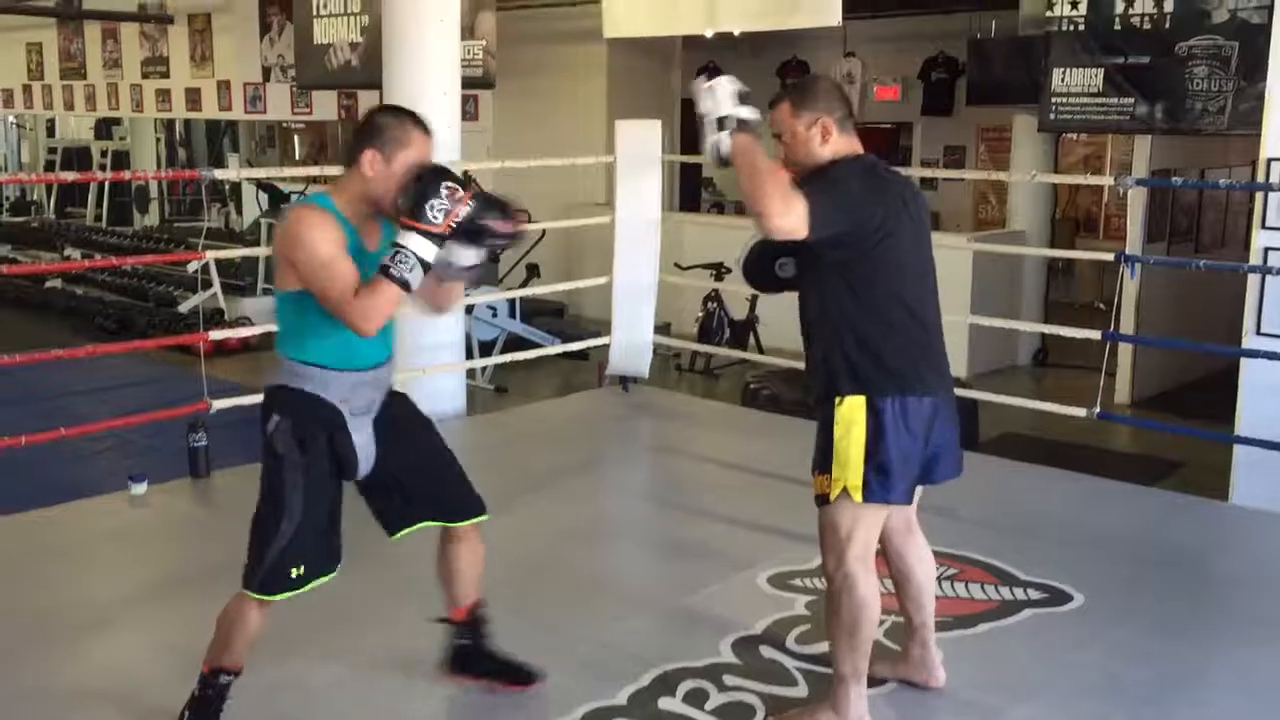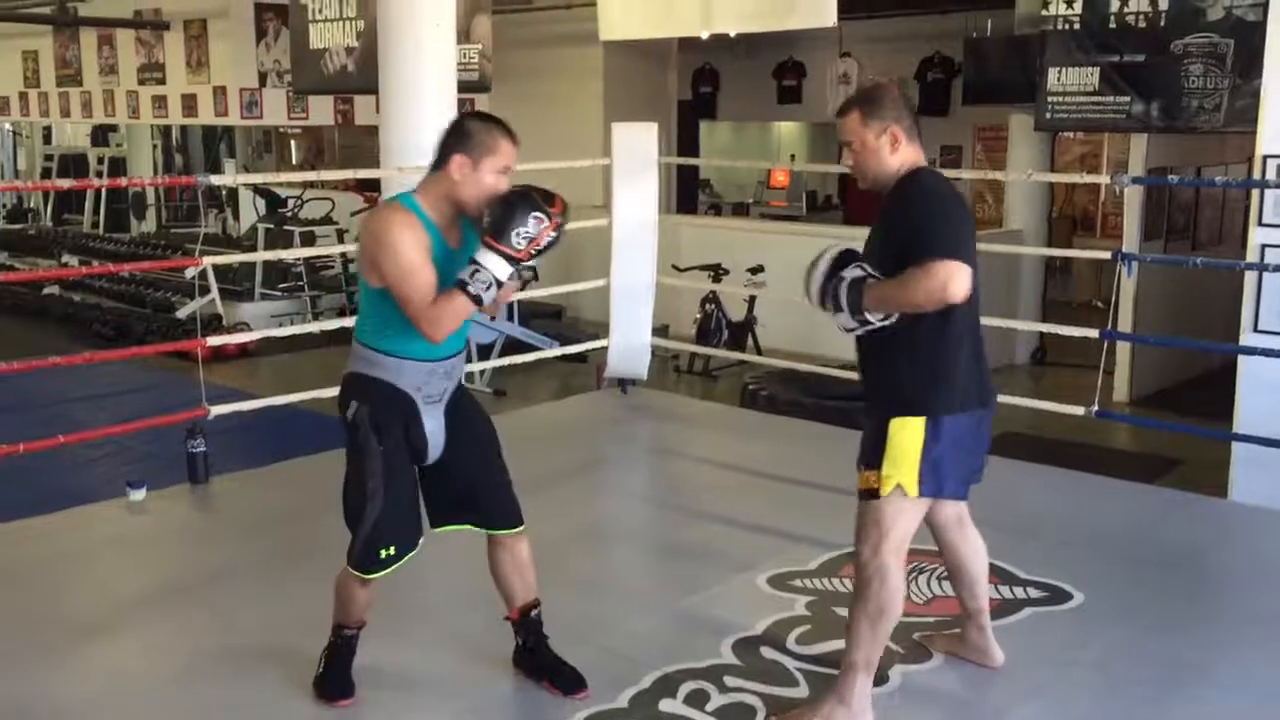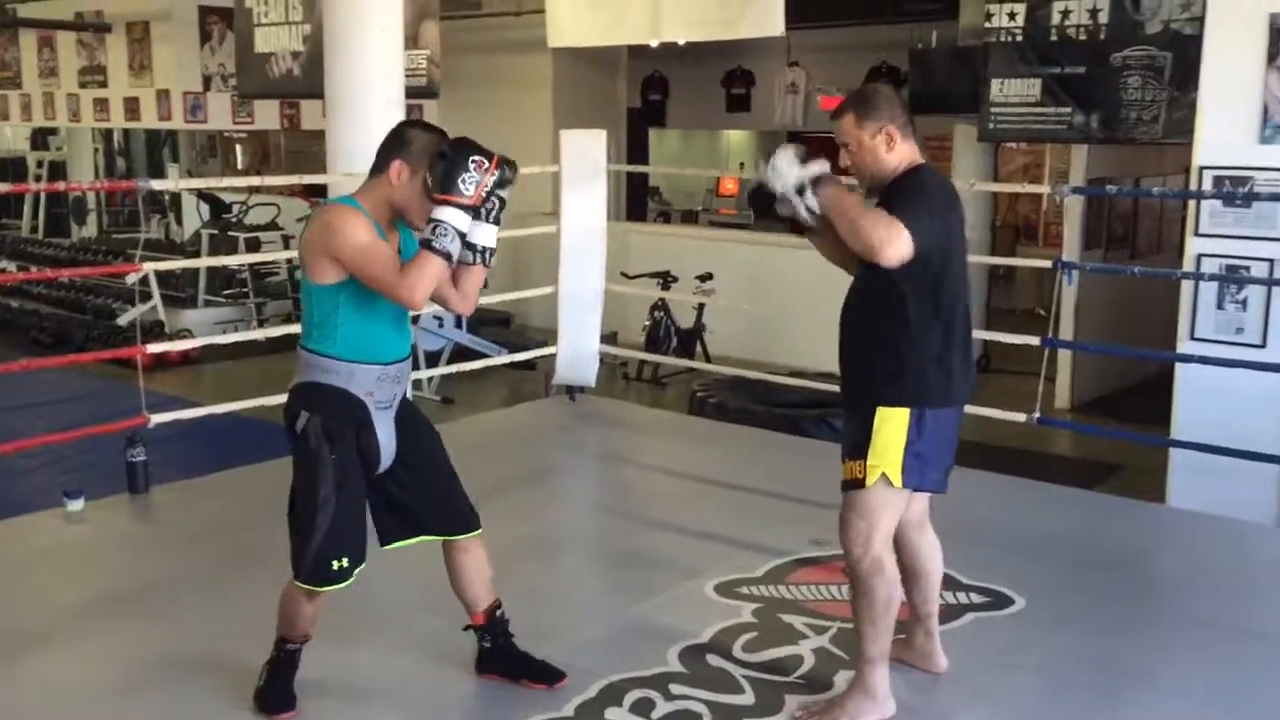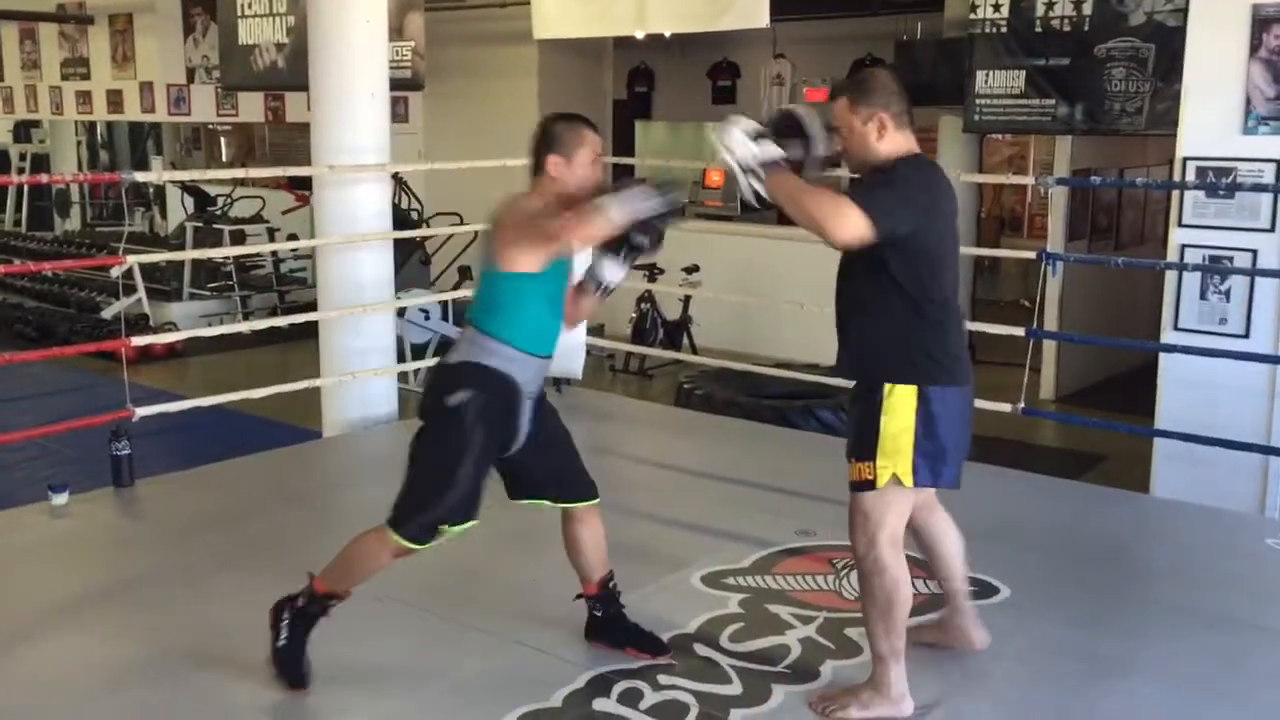
dt=0.5s
person 1, frame 1
left shoulder: (850, 182)
right shoulder: (891, 188)
left elbow: (781, 218)
left wrist: (736, 132)
right wrist: (800, 273)
left hip: (874, 398)
right hip: (923, 389)
left knee: (847, 550)
right knee: (895, 525)
right ankle: (916, 657)
person 1, frame 2
left shoulder: (928, 199)
right shoulder: (917, 197)
left elbow: (948, 283)
left wrist: (868, 300)
right wrist: (862, 286)
left hip: (924, 405)
right hip: (948, 397)
left knee: (881, 545)
right knee: (949, 516)
right ankle: (979, 635)
person 1, frame 3
left shoulder: (924, 190)
right shoulder: (905, 195)
left elbow: (887, 249)
right elbow: (858, 256)
left wrist: (820, 183)
right wrist: (808, 206)
left hip: (906, 398)
right hip: (913, 390)
left knee: (865, 537)
right knee: (908, 521)
right ankle: (924, 642)
person 1, frame 4
left shoulder: (909, 184)
right shoulder: (914, 181)
left elbow: (840, 225)
right elbow: (849, 219)
left wrist: (767, 167)
right wrist: (799, 163)
left hip: (907, 385)
right hip: (924, 376)
left knee: (874, 533)
right knee: (920, 506)
right ankle: (960, 621)
person 2, frame 1
left shoulder: (397, 221)
right shoulder: (310, 227)
left elbow: (438, 298)
right elbow: (363, 318)
left wrist: (468, 246)
right wrist: (423, 237)
left hip: (379, 407)
right hip: (308, 416)
left knee: (462, 517)
right knee: (274, 582)
left ankle: (470, 646)
person 2, frame 2
left shoulder: (471, 221)
right shoulder: (394, 224)
left elbow: (489, 305)
right elbow: (434, 324)
left wrist: (516, 254)
right wrist: (501, 252)
left hip: (447, 395)
right hip: (384, 401)
left knee: (506, 523)
right knee: (374, 554)
left ankle: (531, 644)
right ankle: (340, 650)
person 2, frame 3
left shoulder: (407, 229)
right shoulder: (337, 222)
left elbow: (463, 302)
right elbow: (411, 292)
left wrist: (480, 219)
right wrist: (455, 209)
left hip: (392, 406)
right hip: (333, 411)
left knee: (460, 526)
right knee: (322, 567)
left ankle: (495, 647)
right ankle: (282, 663)
person 2, frame 4
left shoulder: (551, 218)
right shoulder: (539, 218)
left elbow: (568, 316)
right elbow: (582, 227)
left wrist: (615, 262)
right wrist: (642, 198)
left hip: (516, 391)
right hip: (475, 388)
left knee: (580, 500)
right knee: (412, 531)
left ankle: (605, 616)
right ankle: (298, 614)
